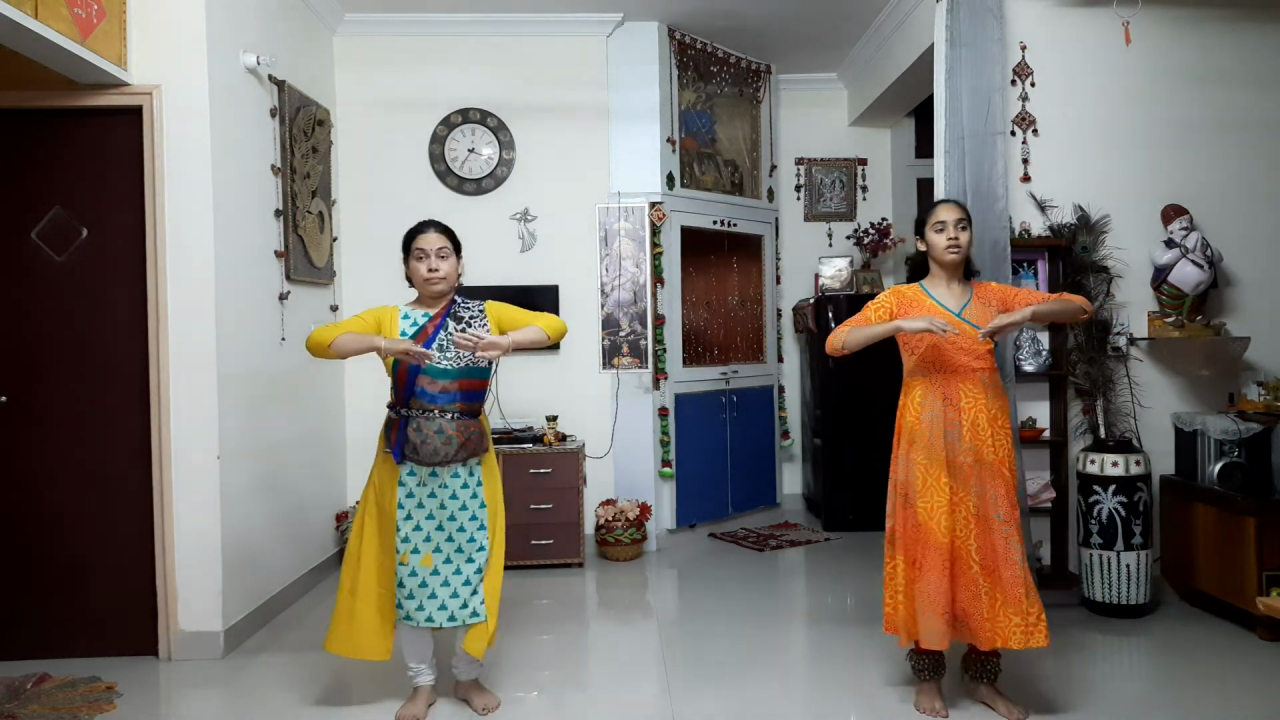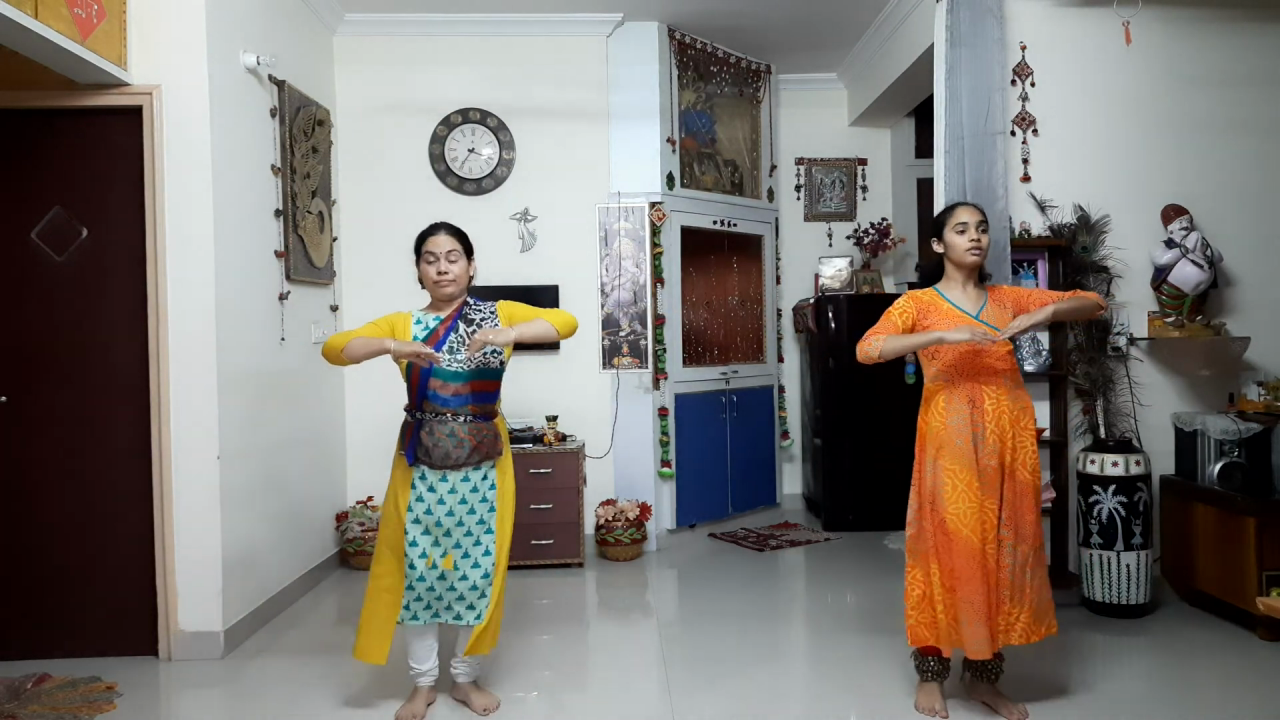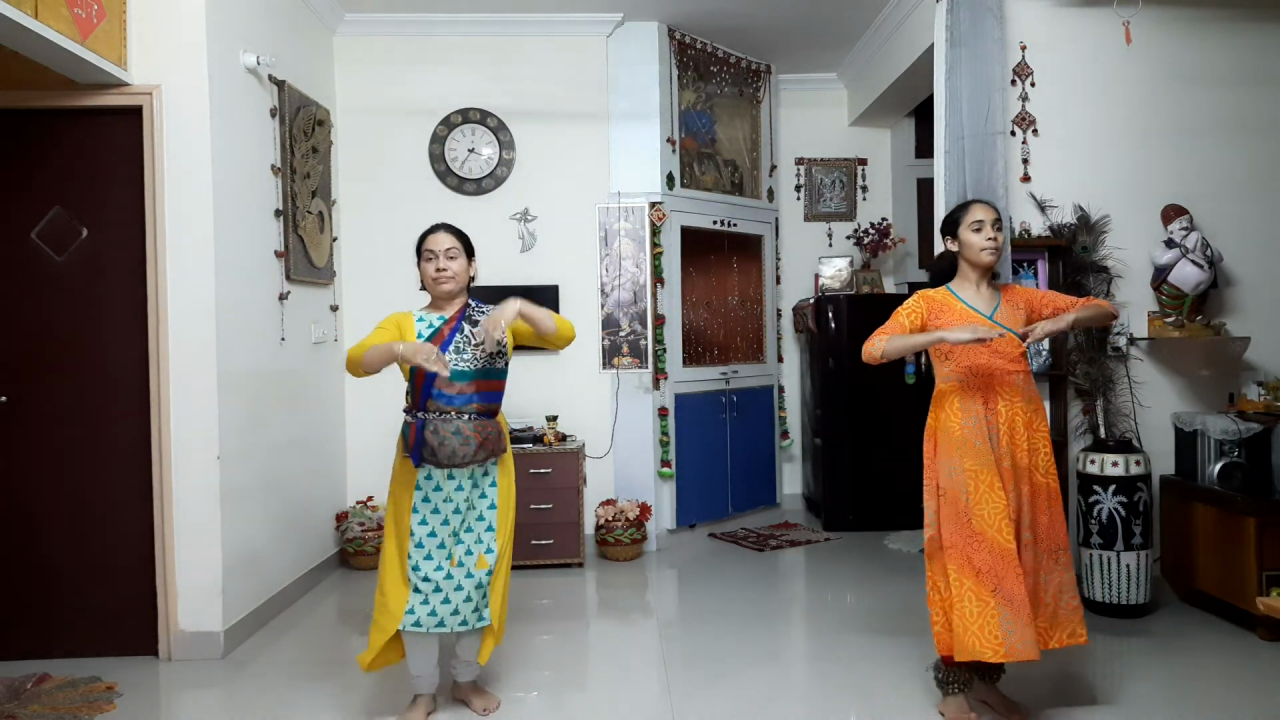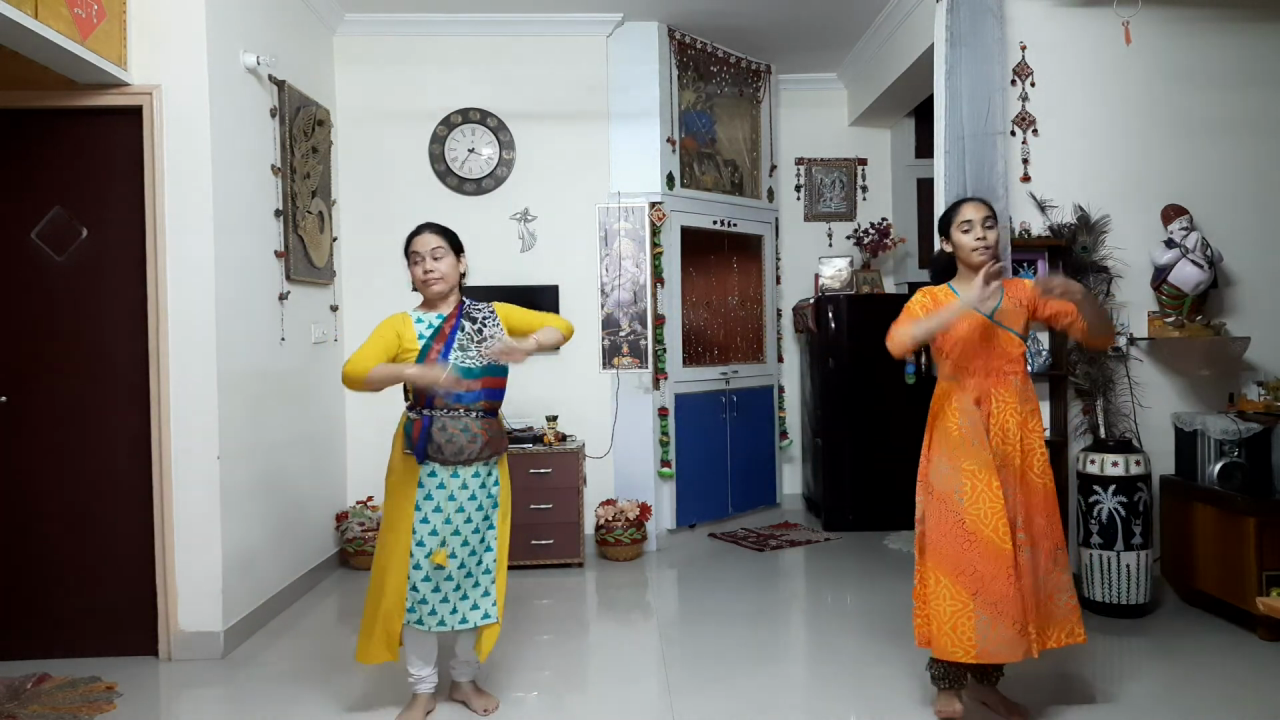
dt=0.4s
person 1, frame 1
left shoulder: (994, 295)
right shoulder: (900, 298)
left elbow: (1081, 307)
right elbow: (836, 342)
left wrist: (1026, 313)
right wrist: (901, 325)
left hip: (985, 435)
right hip: (927, 435)
left knee: (990, 548)
right knee: (926, 546)
left ankle: (983, 676)
right ankle: (927, 676)
person 1, frame 2
left shoulder: (1009, 298)
right shoulder: (917, 303)
left elbow: (1094, 304)
right elbow: (867, 350)
left wrist: (1046, 312)
right wrist: (944, 335)
left hip: (1010, 437)
right hip: (951, 437)
left knee: (1006, 551)
right knee: (949, 549)
left ankle: (983, 675)
right ankle: (930, 674)
person 1, frame 3
left shoulder: (1023, 299)
right shoulder: (929, 302)
left elbow: (1107, 312)
right elbow: (872, 350)
left wrist: (1069, 317)
right wrist: (945, 335)
left hip: (1021, 441)
right hip: (962, 442)
left knee: (1015, 553)
right knee: (966, 553)
left ankle: (985, 676)
person 1, frame 4
left shoulder: (1023, 293)
right shoulder: (932, 300)
left elbow: (1103, 336)
right elbow: (900, 342)
left wrist: (1076, 297)
right wrist: (966, 300)
left hip: (1018, 440)
right hip: (958, 443)
left knee: (1018, 550)
right knee: (959, 553)
left ankle: (982, 674)
person 2, frame 1
left shoulder: (486, 314)
right shoulder: (387, 319)
left elbow: (554, 326)
right elbow: (318, 341)
left wrist: (503, 341)
right wrist: (382, 345)
left hip: (468, 464)
right hip: (407, 464)
left knee: (471, 565)
right knee: (409, 569)
left ankle: (468, 677)
person 2, frame 2
left shoulder: (499, 314)
right shoulder: (401, 324)
left elbow: (565, 323)
right elbow: (334, 349)
left wrist: (508, 334)
right wrist: (393, 347)
left hip: (482, 467)
right hip: (421, 467)
left knee: (479, 572)
right knee: (418, 571)
left ankle: (466, 677)
right ankle: (423, 680)
person 2, frame 3
left shoulder: (500, 318)
right shoulder: (401, 323)
left elbow: (564, 334)
right elbow: (357, 360)
left wrist: (520, 308)
right wrist: (409, 353)
left hip: (483, 467)
right hip: (423, 468)
left knee: (479, 570)
right knee: (421, 574)
left ankle: (465, 679)
person 2, frame 4
left shoulder: (495, 315)
right shoulder: (401, 326)
left elbow: (558, 328)
right elbow: (354, 371)
left wrist: (523, 343)
right wrist: (413, 372)
left hip: (484, 465)
right hip: (425, 466)
left knee: (480, 570)
right knee: (420, 573)
left ankle: (464, 679)
